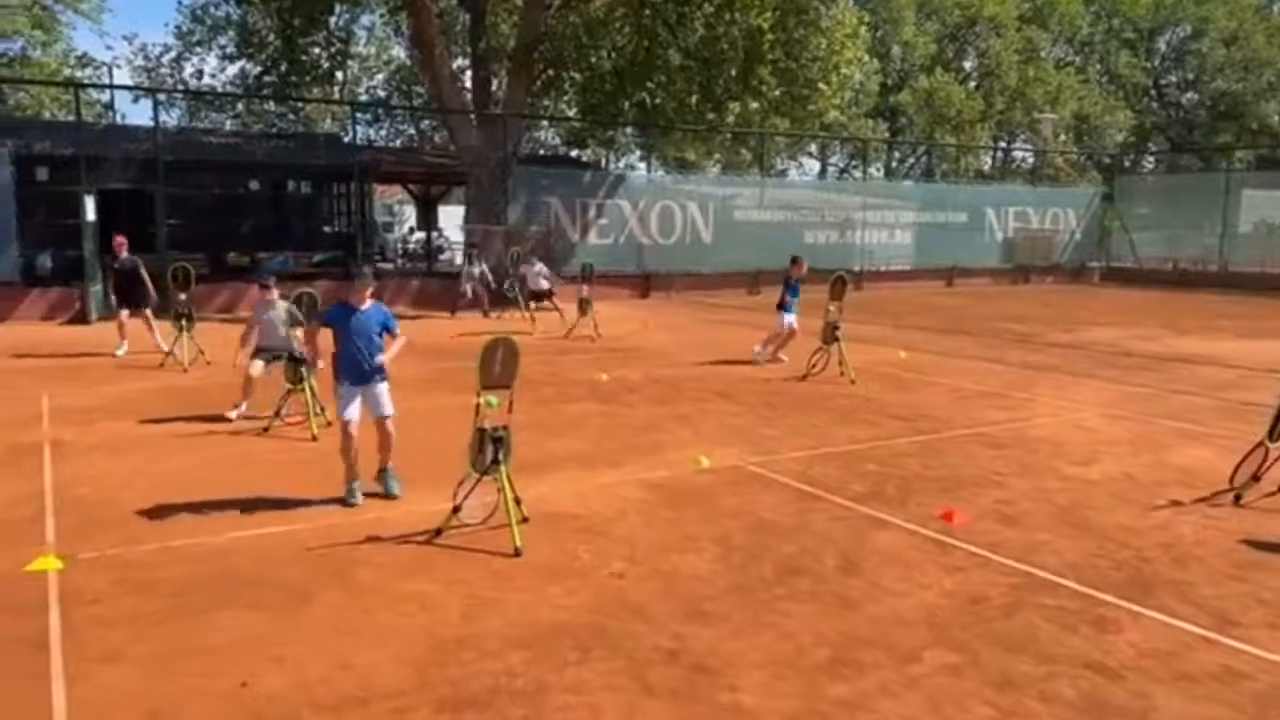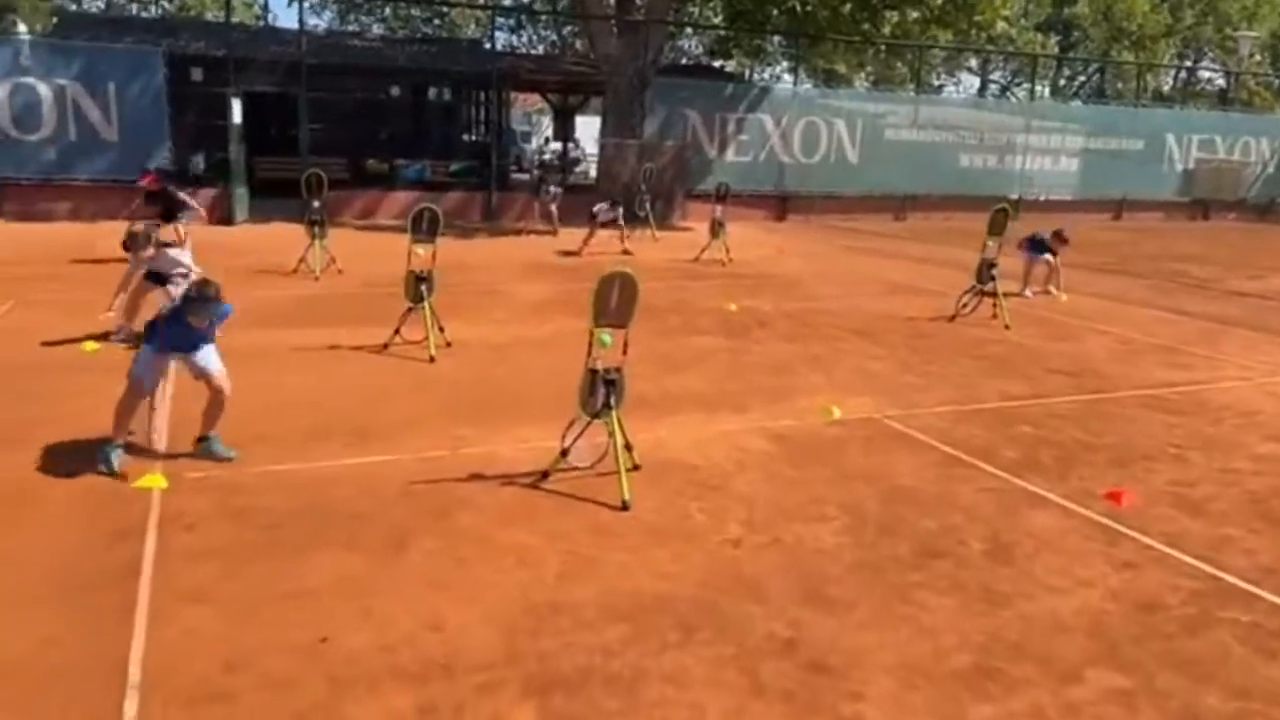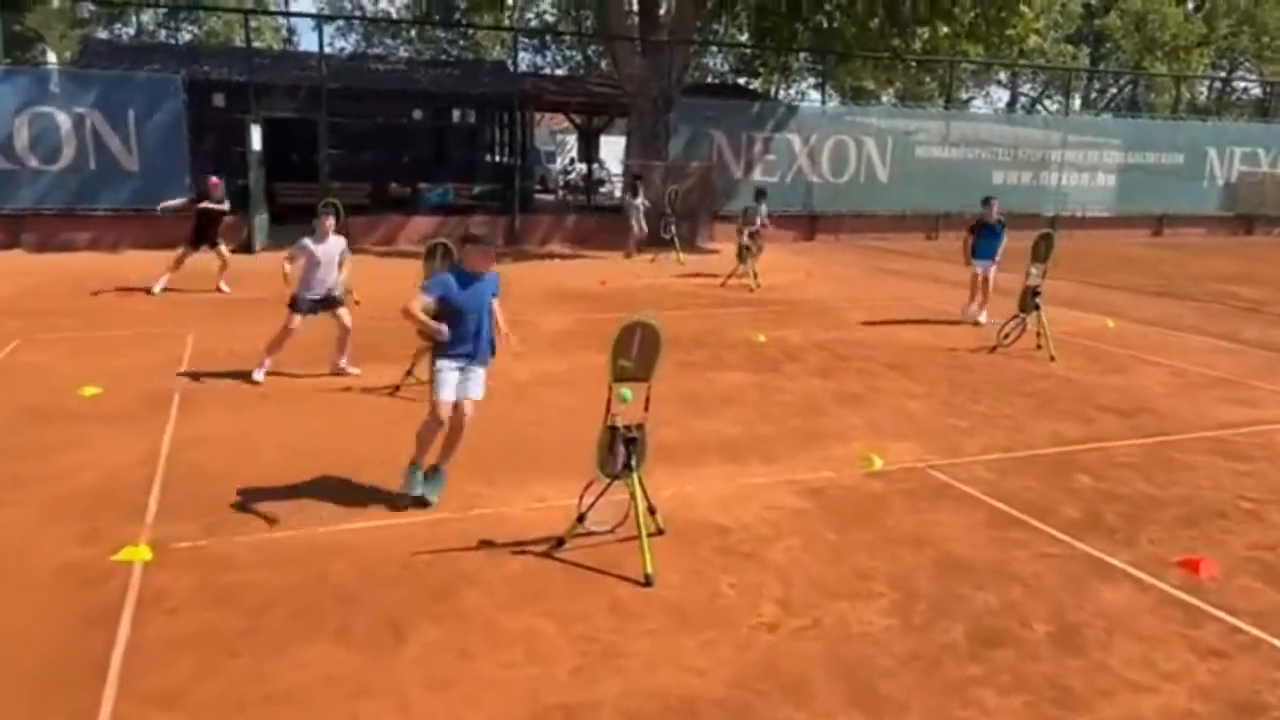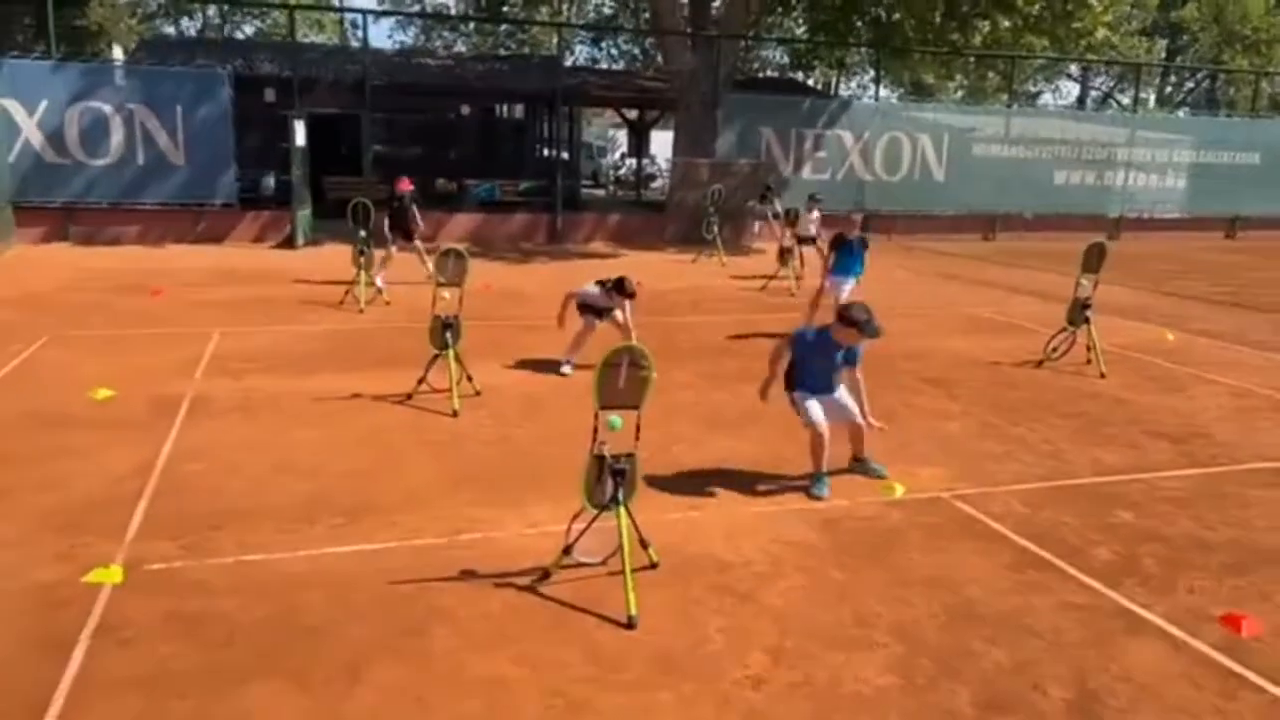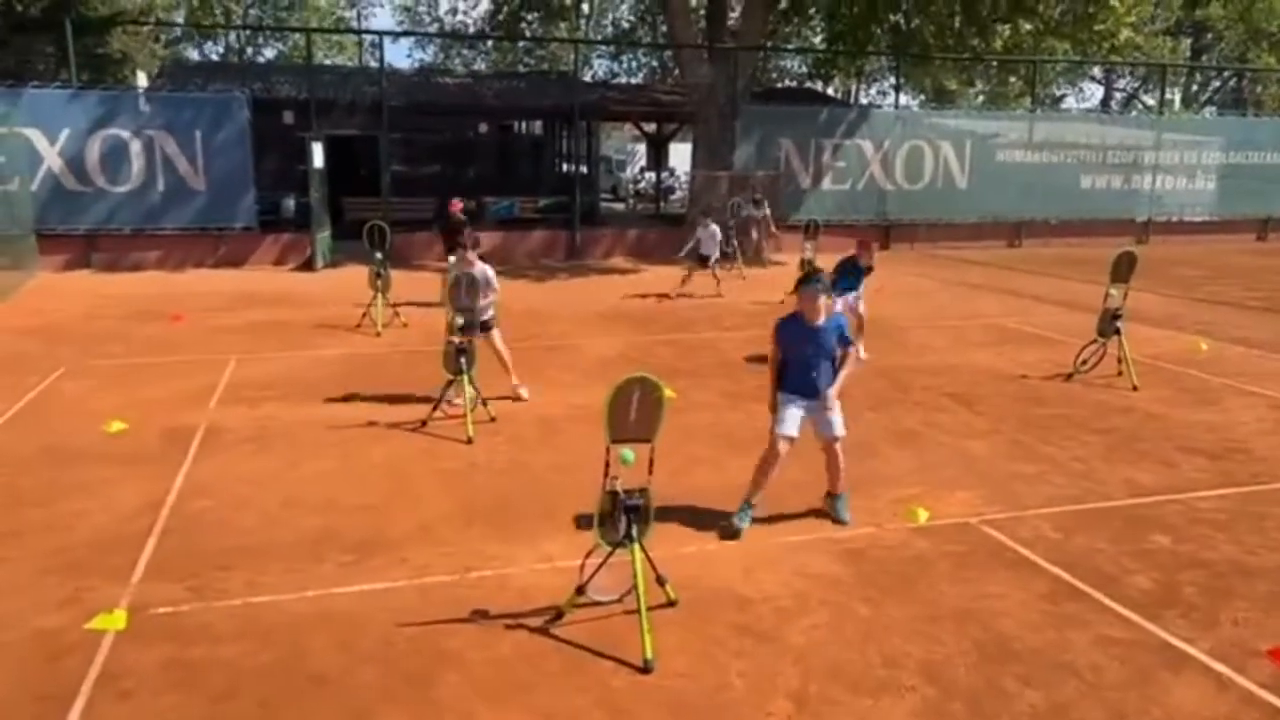
dt=1s
person 1, frame 1
left shoulder: (381, 312)
right shoulder: (335, 311)
left elbow: (399, 337)
right elbow: (311, 331)
left wrist: (387, 355)
right wrist: (315, 356)
left hip: (375, 379)
right hip: (346, 381)
left knee: (387, 429)
right knee: (349, 431)
left ankle: (385, 472)
right ankle: (352, 482)
person 1, frame 2
left shoulder: (222, 310)
right shoulder: (169, 322)
left wrist: (214, 329)
left hip: (199, 344)
right hip: (158, 344)
left knee: (222, 389)
right knee: (134, 392)
left ankle: (206, 440)
right ankle: (115, 445)
person 1, frame 3
left shoulder: (491, 278)
right shoulder: (444, 280)
right elbow: (410, 308)
left wrist: (501, 326)
right wrist: (431, 327)
left hip: (477, 359)
right hip: (447, 357)
left knee: (464, 417)
right knee: (440, 415)
left ankle: (438, 470)
right ankle: (415, 468)
person 1, frame 4
left shoulder: (852, 346)
right shoulder: (808, 339)
left elbow: (856, 378)
right elbow: (779, 350)
left wrist: (866, 414)
right wrist: (769, 380)
left hip: (831, 389)
right hip: (804, 390)
left knee: (858, 424)
right knee: (821, 431)
left ankle: (860, 460)
right ankle: (819, 477)
person 1, frame 5
left shoulder: (838, 324)
right shoulder: (785, 325)
left elbow: (848, 355)
right elbow: (776, 357)
left wrist: (837, 387)
right wrist: (773, 393)
left hip: (824, 399)
right hip: (791, 397)
left knee: (834, 451)
right knee: (777, 449)
left ankle: (834, 497)
right ankle: (747, 505)
